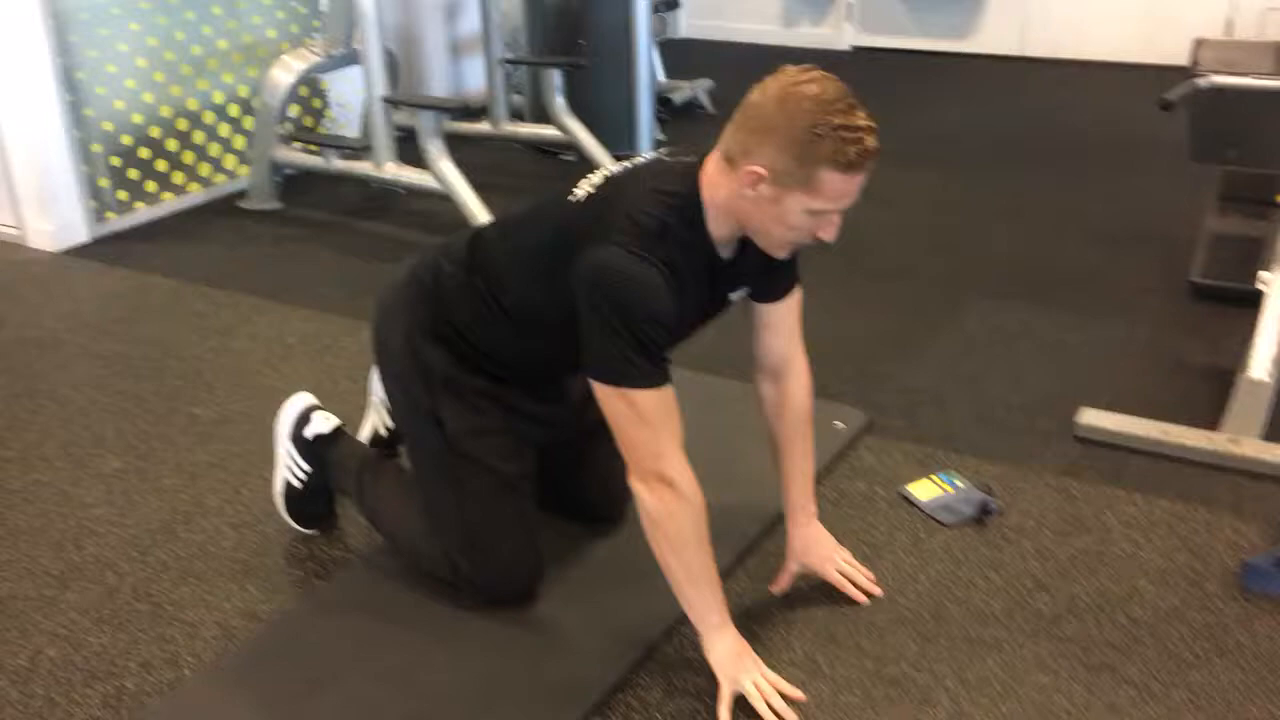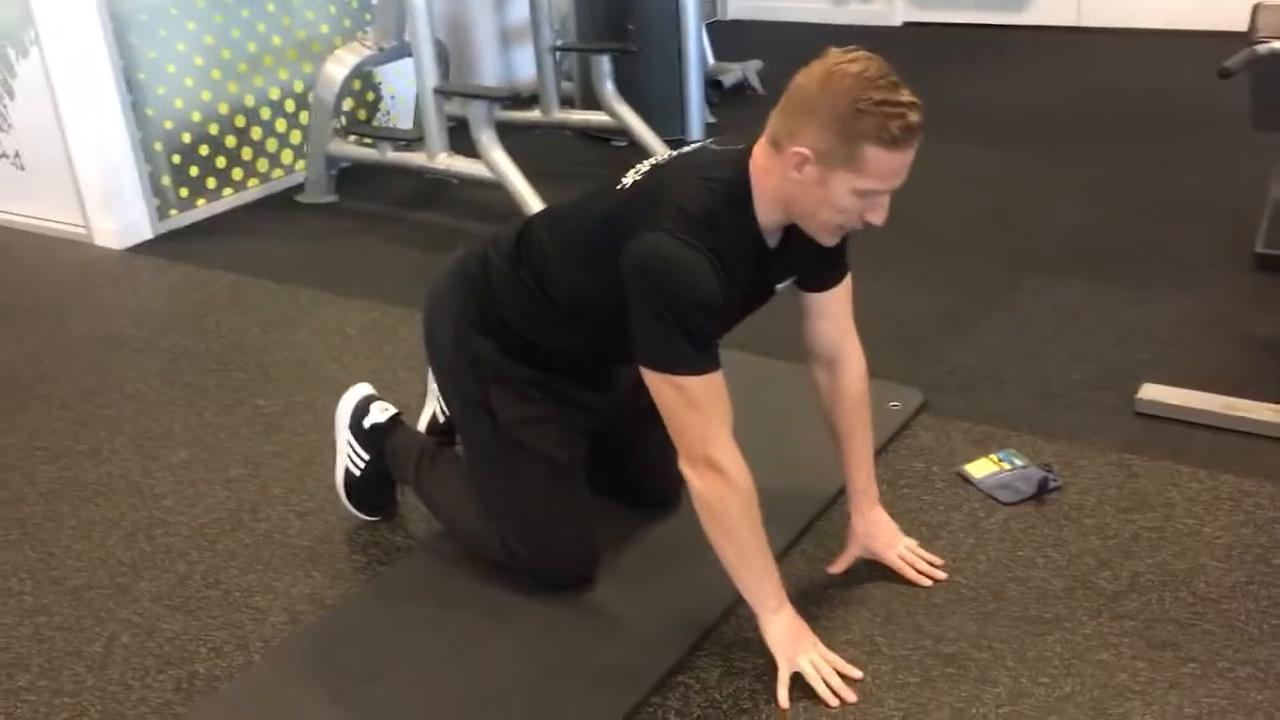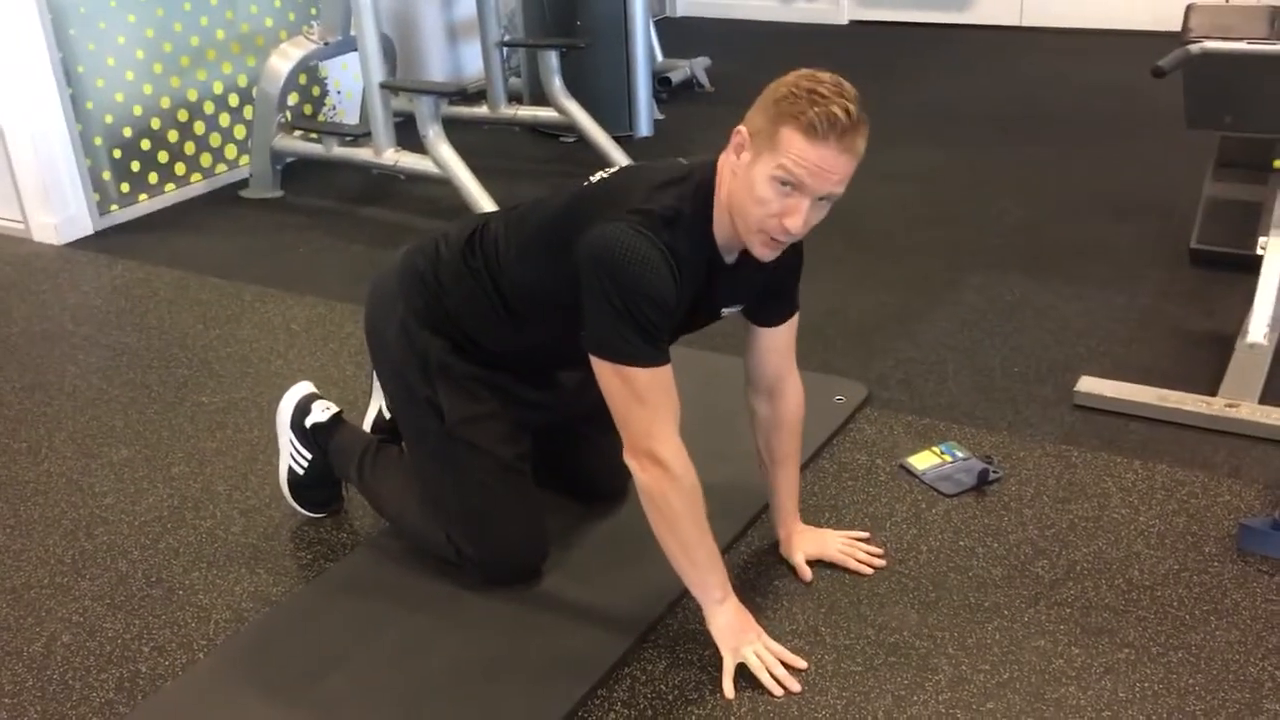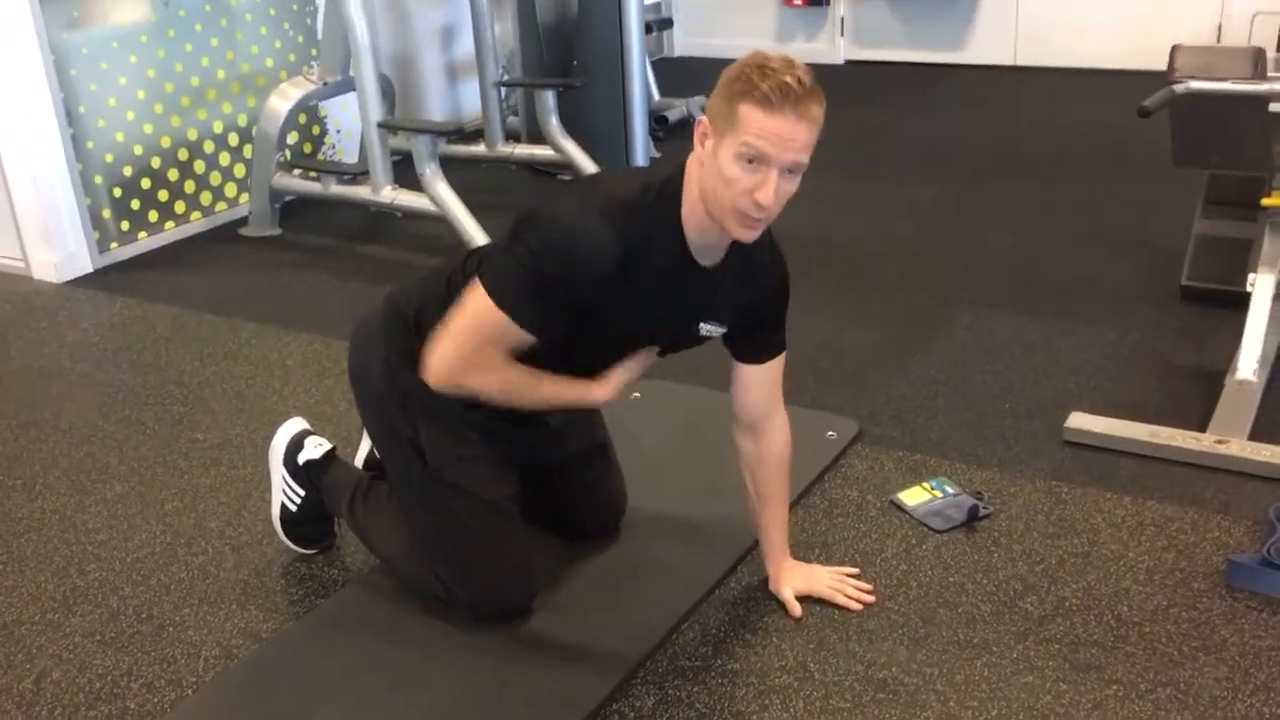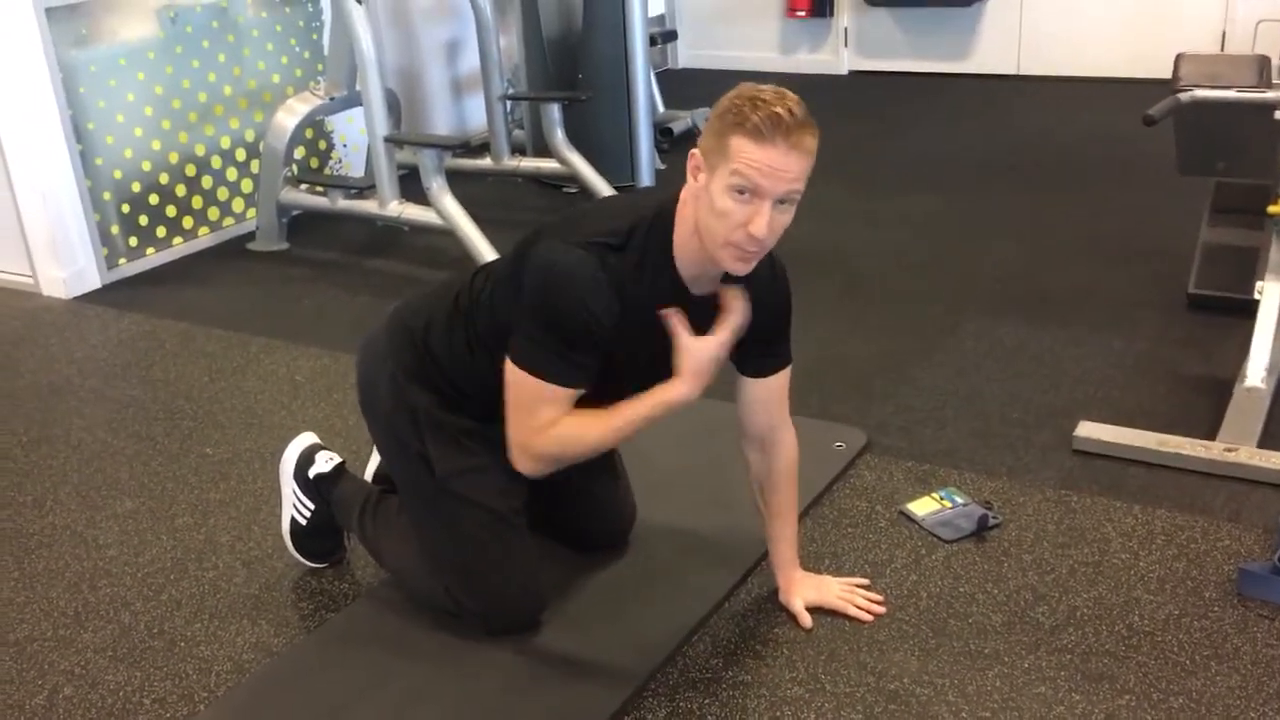
dt=1s
person 1, frame 1
left shoulder: (759, 213)
right shoulder: (629, 260)
left elbow: (782, 370)
right elbow: (659, 474)
left wrist: (803, 527)
right wrist: (721, 638)
left hip: (537, 346)
right hip: (441, 341)
left knee: (601, 504)
right knee: (500, 573)
left ankle: (409, 416)
right ankle: (326, 449)
person 1, frame 2
left shoulder: (810, 201)
right shoulder: (676, 249)
left elbow: (837, 357)
right elbow: (709, 459)
left wrist: (866, 511)
right wrist: (776, 617)
left hip: (586, 334)
right hip: (490, 332)
left knee: (655, 488)
right knee: (558, 559)
left ankle: (467, 413)
right ankle: (384, 438)
person 1, frame 3
left shoulder: (773, 239)
right shoulder: (633, 248)
left elbow: (774, 387)
right elbow: (653, 453)
left wrist: (790, 525)
right wrist: (722, 607)
left hip: (533, 337)
right hip: (431, 326)
left knee: (601, 482)
right knee: (505, 553)
right ankle: (329, 437)
person 1, frame 4
left shoulder: (758, 269)
right shoulder: (590, 235)
left elbow: (759, 421)
right elbow: (448, 367)
left wrist: (780, 562)
right wrist: (597, 391)
left hip: (525, 370)
right hip: (414, 364)
left knee: (596, 520)
right knee: (495, 591)
right ankle: (322, 477)
person 1, frame 5
left shoulder: (757, 284)
right shoulder: (577, 269)
left elbow: (768, 433)
right elbow: (533, 451)
left wrist: (790, 573)
right wrist: (682, 387)
left hip: (530, 387)
right hip: (423, 381)
left knee: (605, 530)
right knee: (505, 602)
right ankle: (333, 489)
